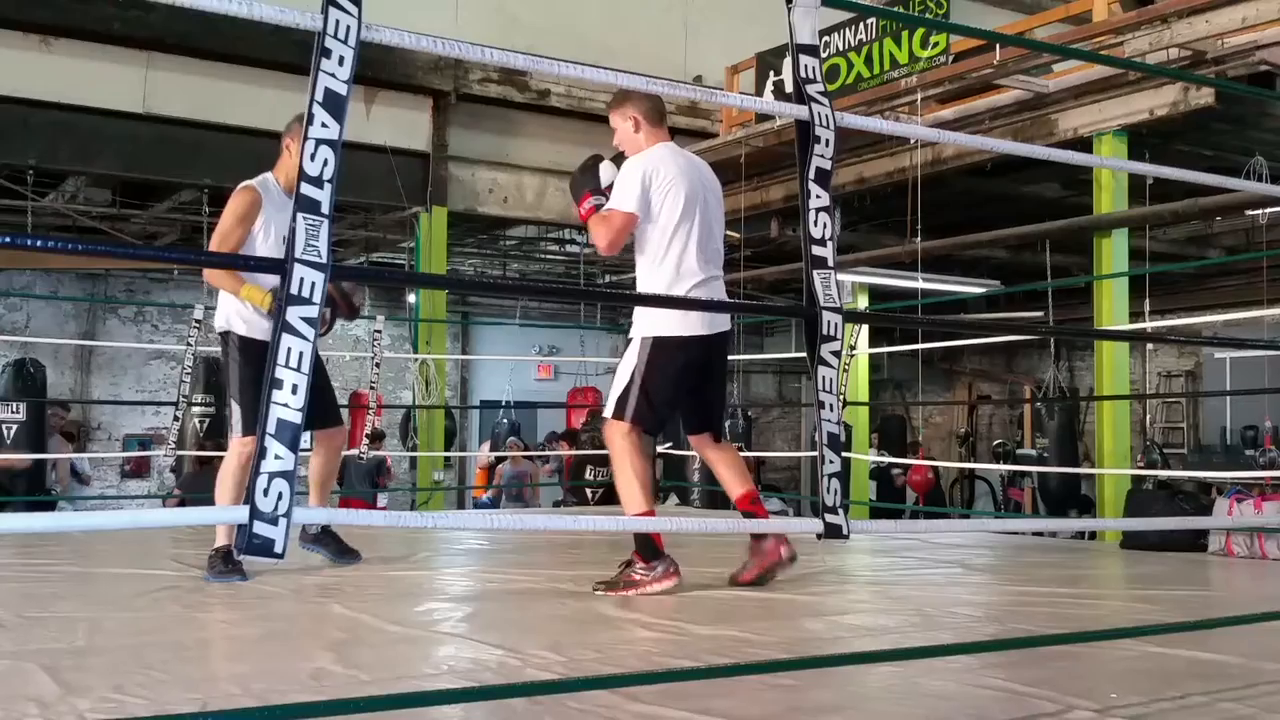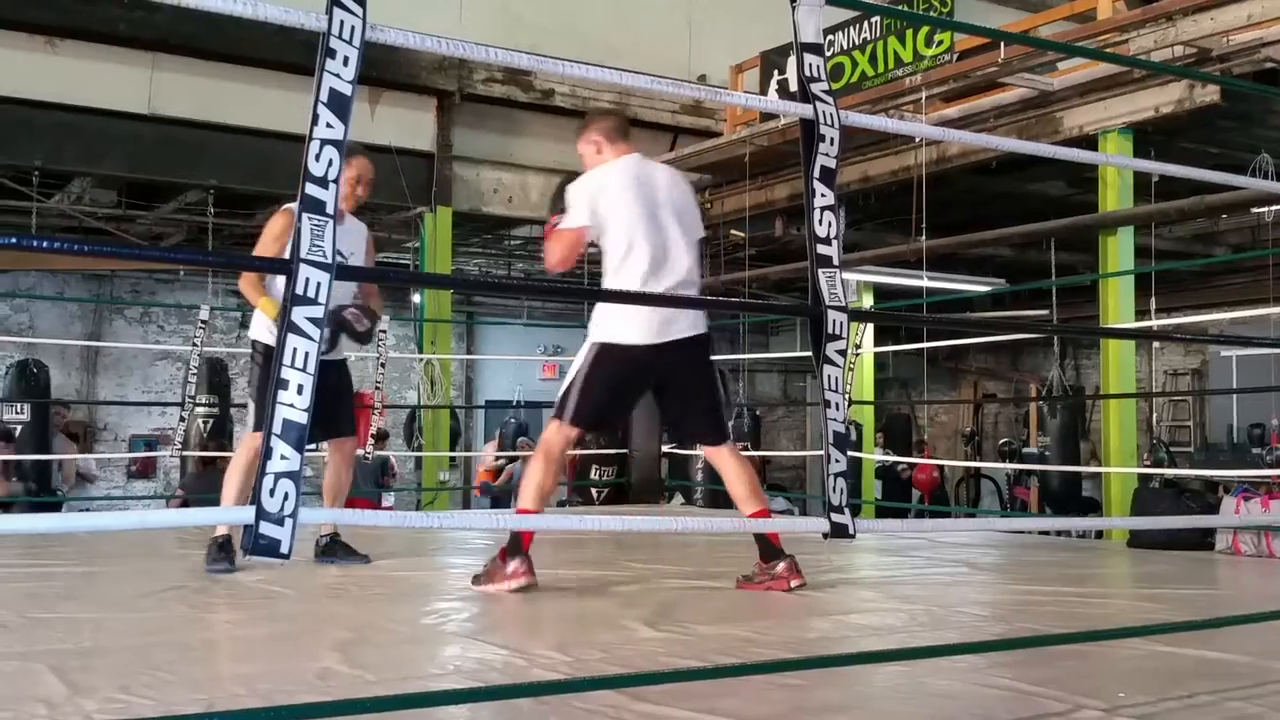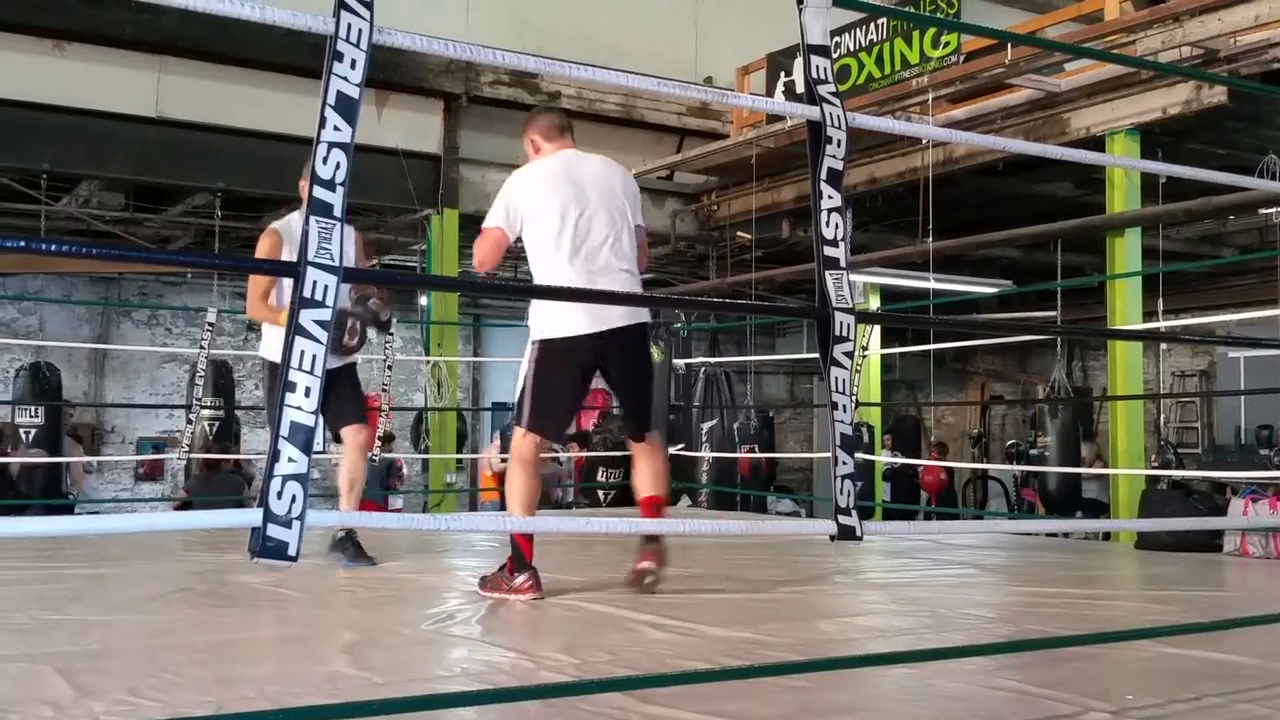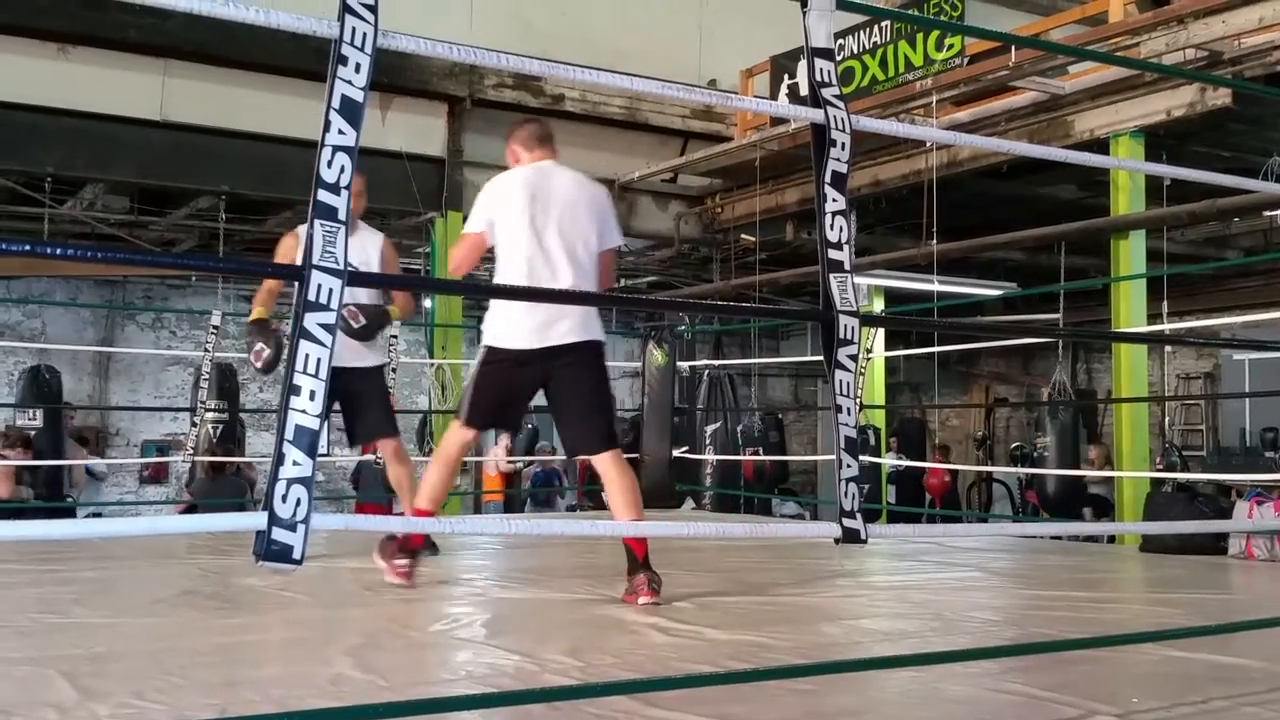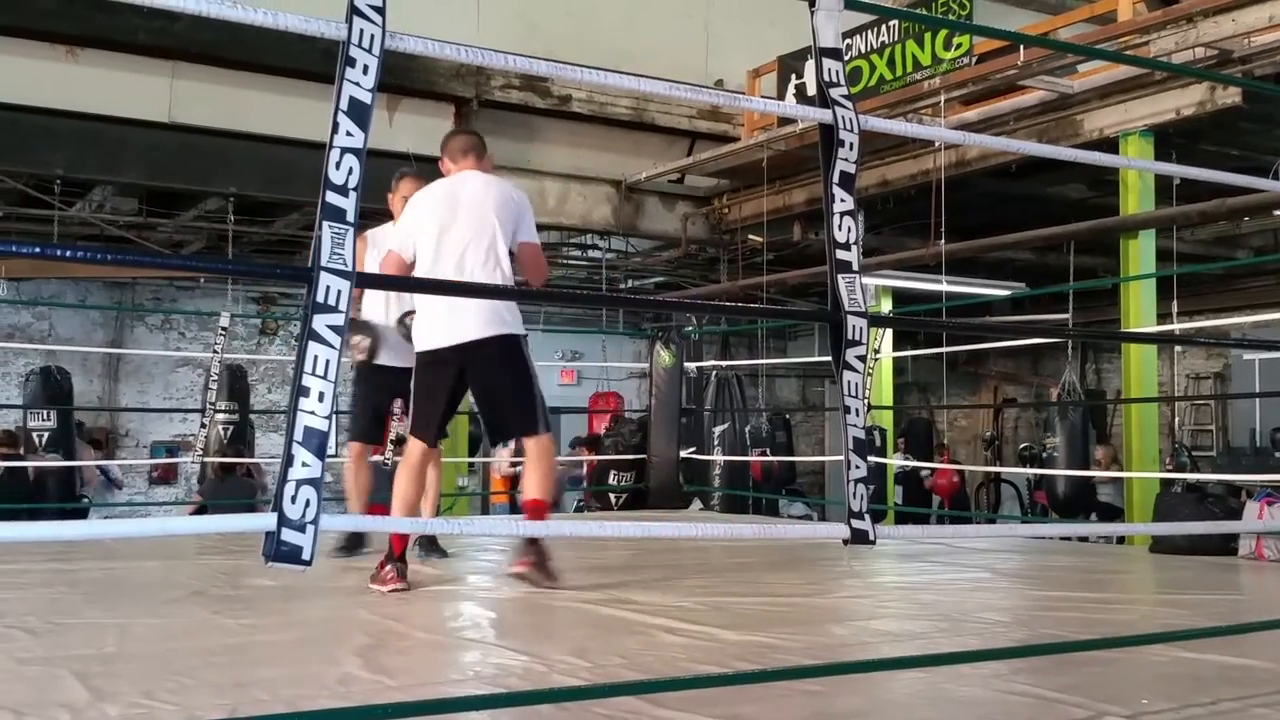
dt=0.4s
person 1, frame 1
left shoulder: (643, 164)
right shoulder: (702, 169)
left elbow: (608, 239)
left wrist: (589, 201)
left hip: (668, 322)
right hip: (712, 320)
left knee: (621, 430)
right knee: (706, 436)
left ankle: (651, 560)
right ankle: (767, 537)
person 1, frame 2
left shoulder: (596, 183)
right shoulder: (677, 181)
left elbow: (558, 260)
left wrist: (556, 224)
left hip: (625, 330)
right hip: (686, 328)
left knee: (557, 435)
right knee: (717, 444)
left ankle: (516, 557)
right ankle: (776, 559)
person 1, frame 3
left shoulder: (524, 178)
right shoulder: (617, 173)
left elbow: (484, 259)
left wrist: (517, 231)
left hip: (561, 324)
right hip: (627, 318)
left knee: (526, 443)
right knee: (643, 436)
left ankle: (520, 569)
right ankle: (651, 544)
person 1, frame 4
left shoulder: (503, 185)
right shoulder: (594, 192)
left elbow: (458, 266)
right elbow: (604, 278)
left wrist: (491, 241)
left hip: (511, 334)
right hip: (578, 335)
left knee: (460, 435)
right knee: (607, 454)
left ankle: (409, 549)
right ankle: (641, 571)
person 1, frame 5
left shoulder: (421, 199)
right shoulder: (510, 194)
left elbow: (391, 275)
right elbow: (537, 274)
left hip: (433, 335)
right hip: (494, 331)
left knee: (420, 445)
right knee: (537, 438)
left ankle: (394, 562)
right ankle: (531, 545)
person 2, frame 1
right shoulder: (251, 196)
right elbow: (213, 266)
left wrist: (329, 295)
right wrist: (267, 301)
right hip: (249, 336)
left knee: (333, 432)
right knee: (246, 442)
left ankle: (316, 526)
right ankle: (222, 550)
person 2, frame 2
left shoulder: (362, 235)
right shoulder: (290, 219)
left elbow: (371, 296)
right elbow: (249, 279)
left wrist: (367, 315)
right wrist: (278, 313)
left hip: (329, 354)
right hip: (276, 346)
left knee: (345, 445)
right knee: (257, 438)
left ankle: (328, 538)
right ankle: (222, 537)
person 2, frame 3
left shoulder: (350, 237)
right shoulder: (277, 236)
left elbow: (364, 289)
right elbow: (255, 305)
left hip: (337, 362)
right hip: (285, 360)
left knee: (358, 437)
left ankle: (344, 534)
person 2, frame 4
left shoulder: (380, 244)
right shoulder: (297, 241)
left elbow: (405, 302)
right elbow: (268, 290)
left wrist: (382, 316)
right wrist: (259, 323)
left hip: (364, 364)
left knee: (392, 447)
person 2, frame 5
right shoulder: (367, 242)
right elbow: (349, 298)
right hip: (376, 361)
right knee: (358, 448)
left ankle: (426, 533)
right ankle: (357, 528)
